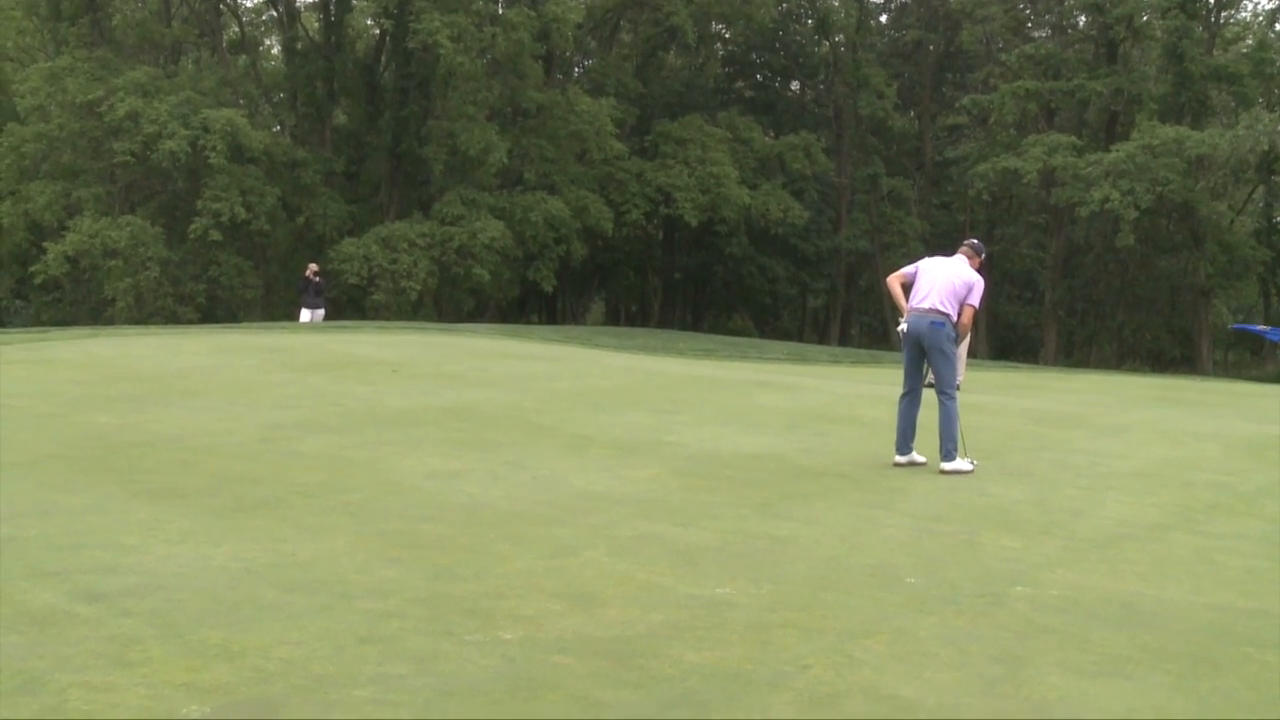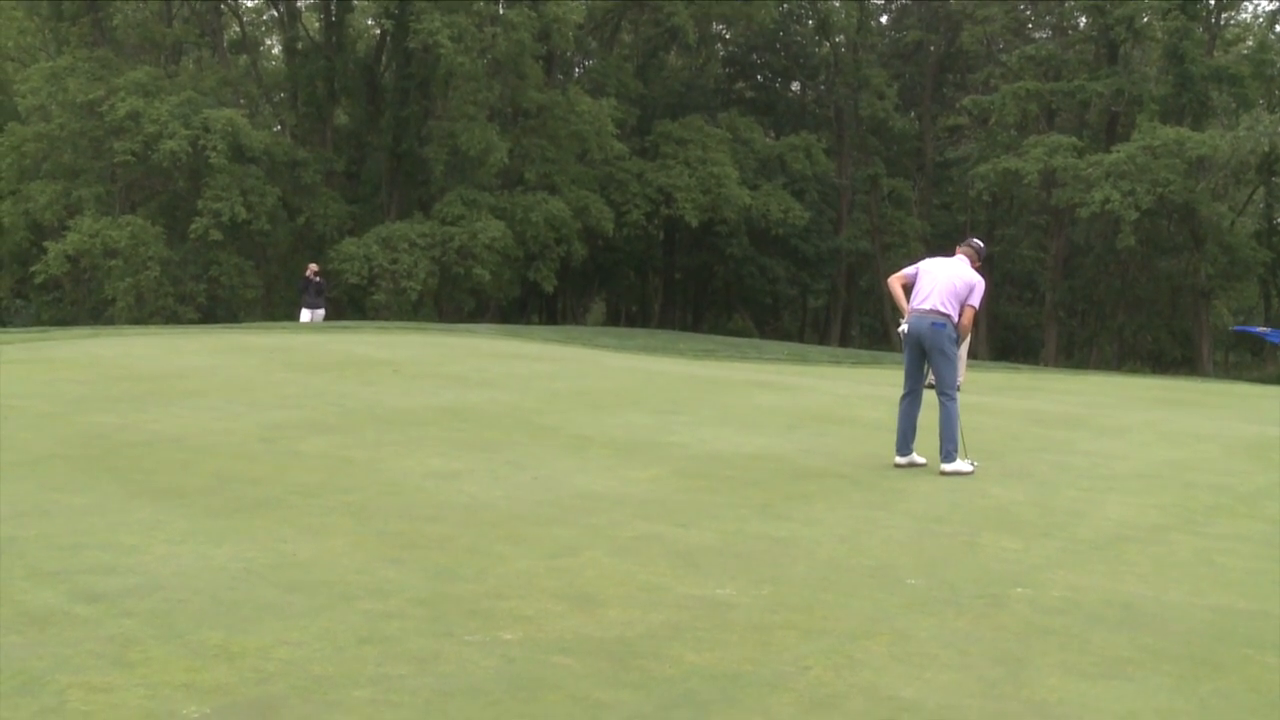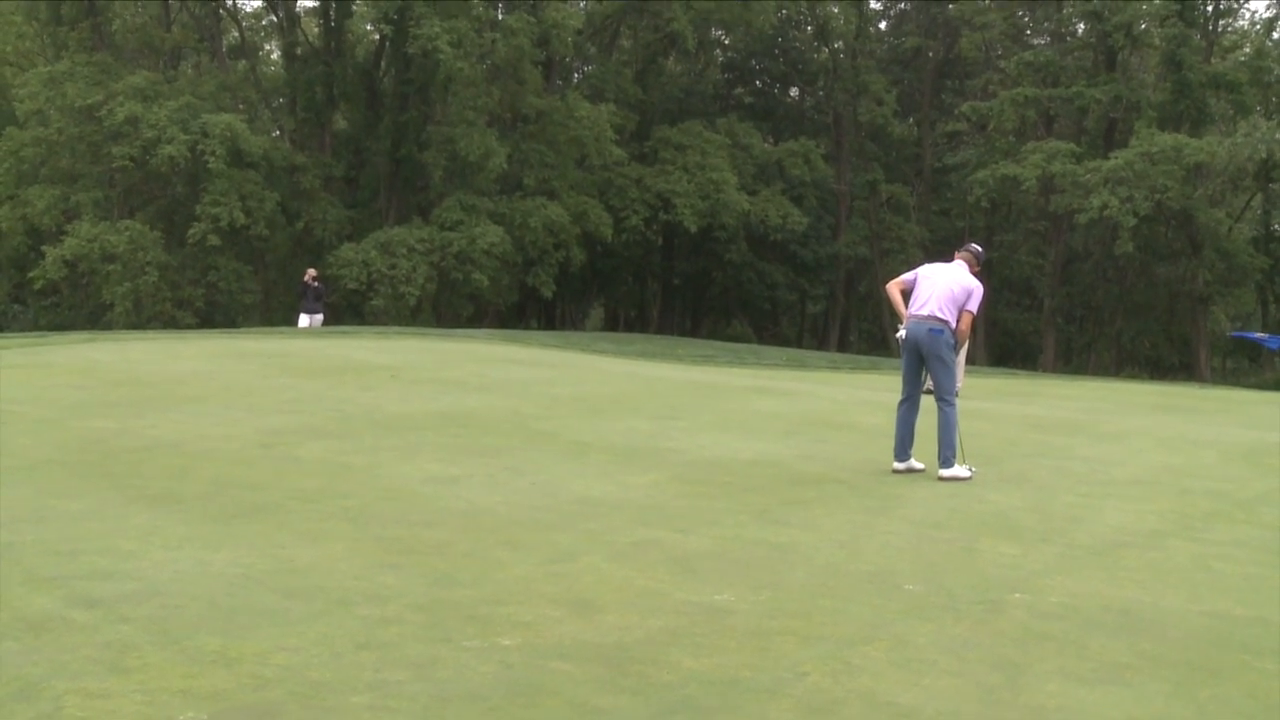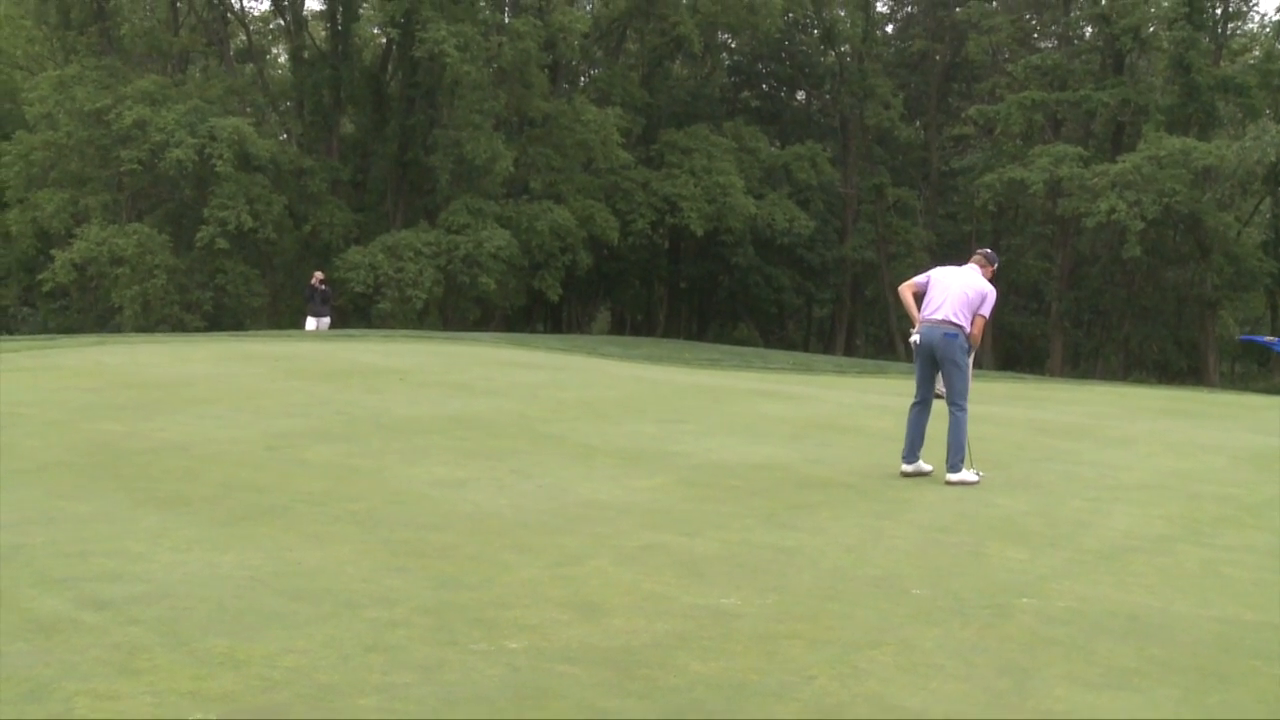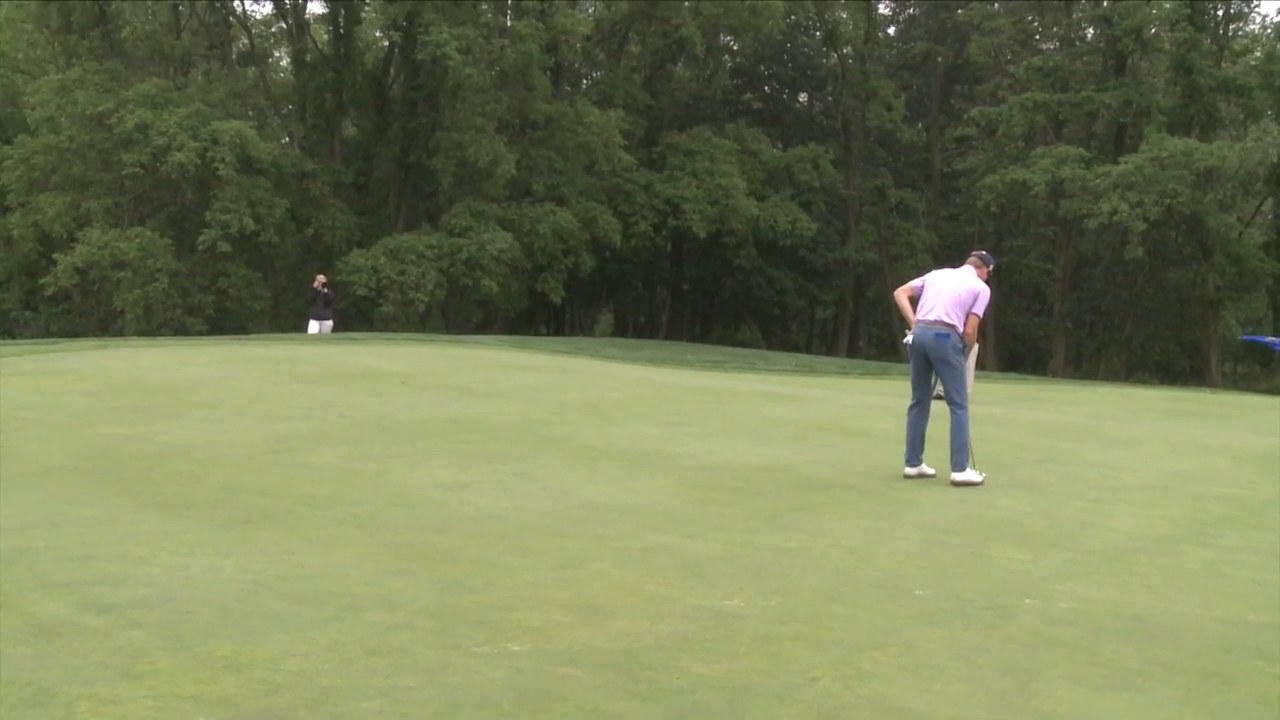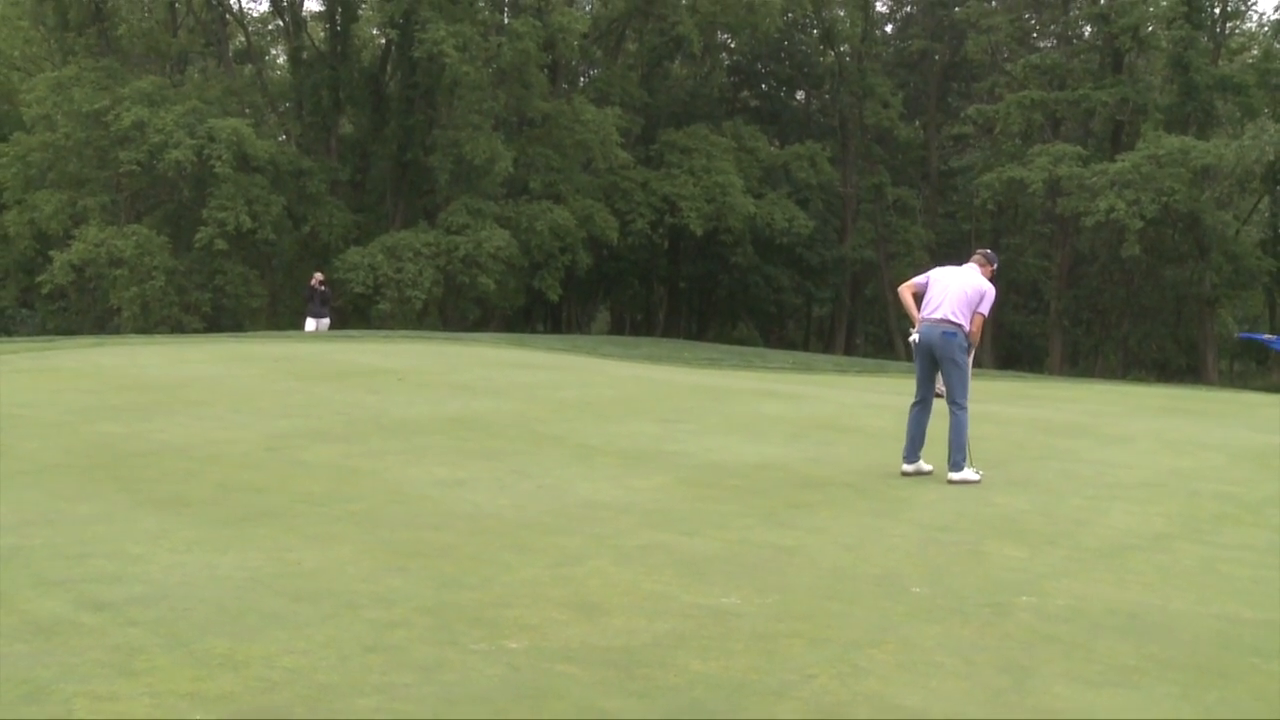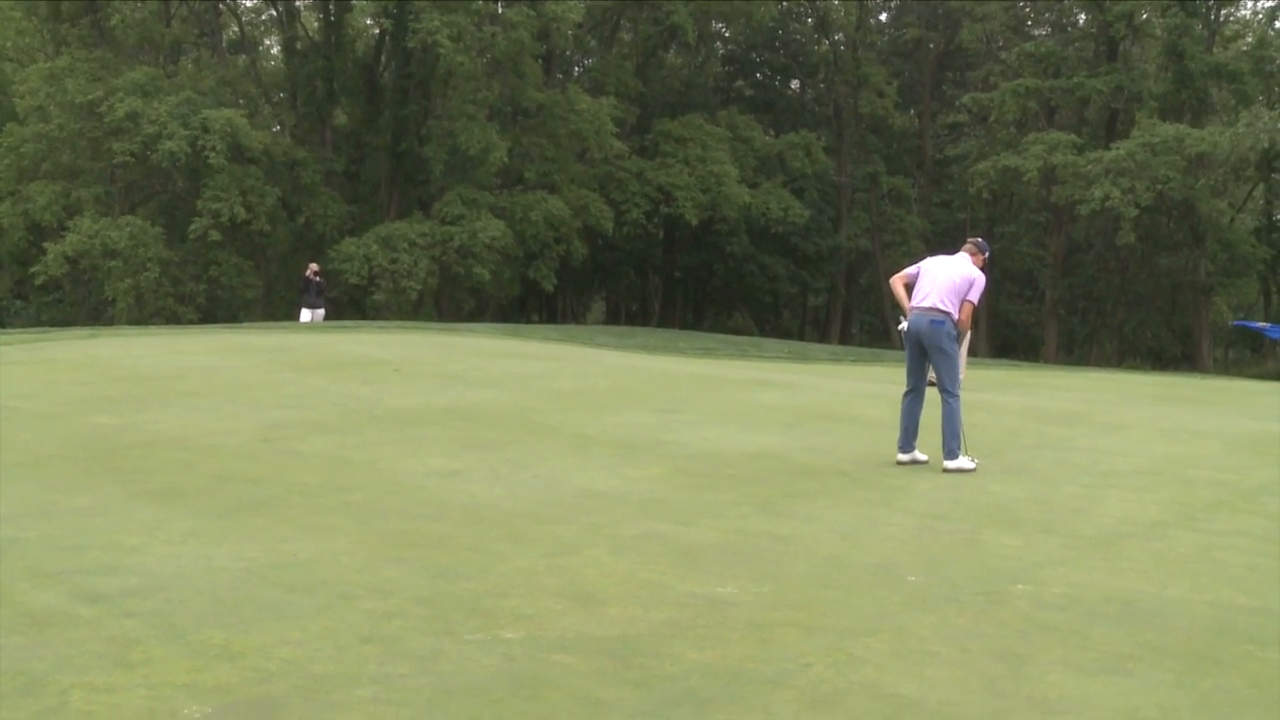
dt=0.4s
person 1, frame 1
left shoulder: (929, 261)
right shoulder: (975, 277)
left elbow: (892, 279)
right elbow: (965, 321)
left wrist: (906, 312)
right wrist: (955, 344)
left hip: (913, 323)
right hip: (939, 326)
left knee: (911, 390)
right knee: (946, 394)
left ankle: (904, 452)
right ankle: (949, 458)
person 1, frame 2
left shoulder: (930, 262)
right shoulder: (976, 279)
left elbow: (893, 281)
right elbow: (965, 322)
left wrist: (907, 313)
right wrist: (956, 346)
left hip: (914, 324)
right hip: (940, 327)
left knee: (911, 391)
right knee: (947, 395)
left ankle: (904, 453)
right ankle: (949, 460)
person 1, frame 3
left shoulder: (928, 268)
right shoulder: (973, 284)
left elbow: (892, 287)
right elbow: (963, 327)
left wrist: (906, 319)
right wrist: (954, 352)
left hip: (912, 330)
right hip: (938, 333)
left knee: (909, 396)
right knee: (946, 402)
left ankle: (902, 458)
right ankle: (947, 465)
person 1, frame 4
left shoulder: (941, 271)
right shoulder: (987, 288)
left elbow: (904, 289)
right elbow: (976, 331)
left wrist: (918, 322)
right wrist: (967, 355)
left hip: (925, 334)
right hip: (952, 338)
left knee: (921, 399)
right knee: (957, 406)
left ankle: (910, 460)
right ankle: (955, 469)
person 1, frame 5
left shoulder: (937, 273)
right shoulder: (981, 287)
left elbow: (900, 293)
right elbow: (970, 330)
left wrist: (914, 324)
right wrist: (964, 356)
left hip: (919, 335)
right hip: (945, 338)
left knee: (919, 401)
right knee: (958, 405)
left ankle: (913, 463)
right ankle: (960, 468)
person 1, frame 6
left shoulder: (941, 271)
right shoulder: (986, 286)
left elbow: (904, 289)
right elbow: (975, 329)
left wrist: (918, 322)
right wrist: (968, 353)
left hip: (925, 333)
right hip: (951, 337)
left knee: (922, 399)
right knee: (958, 405)
left ankle: (911, 460)
right ankle: (957, 468)
person 1, frame 7
left shoulder: (932, 260)
right shoulder: (976, 274)
left elbow: (895, 281)
right elbow: (963, 317)
left wrist: (910, 312)
right wrist: (957, 342)
left hip: (914, 322)
right hip: (940, 325)
left knee: (914, 388)
right knee: (949, 393)
left ankle: (906, 450)
right ankle: (952, 456)
